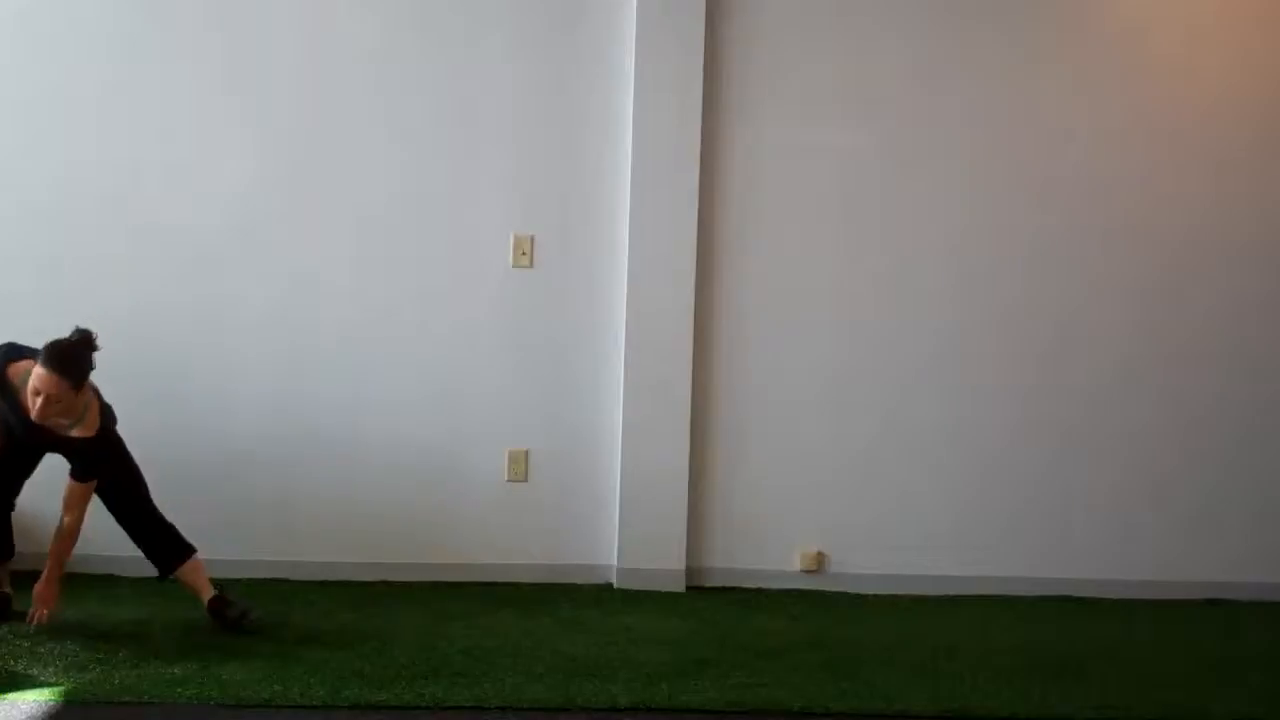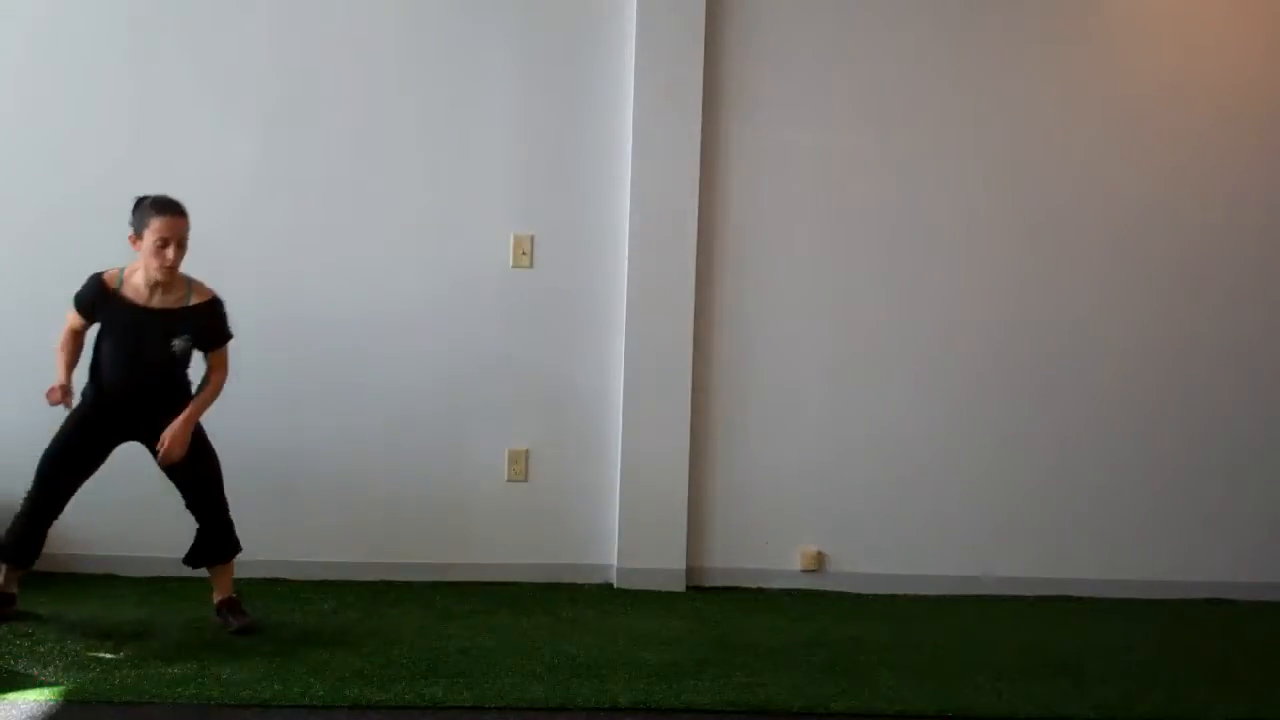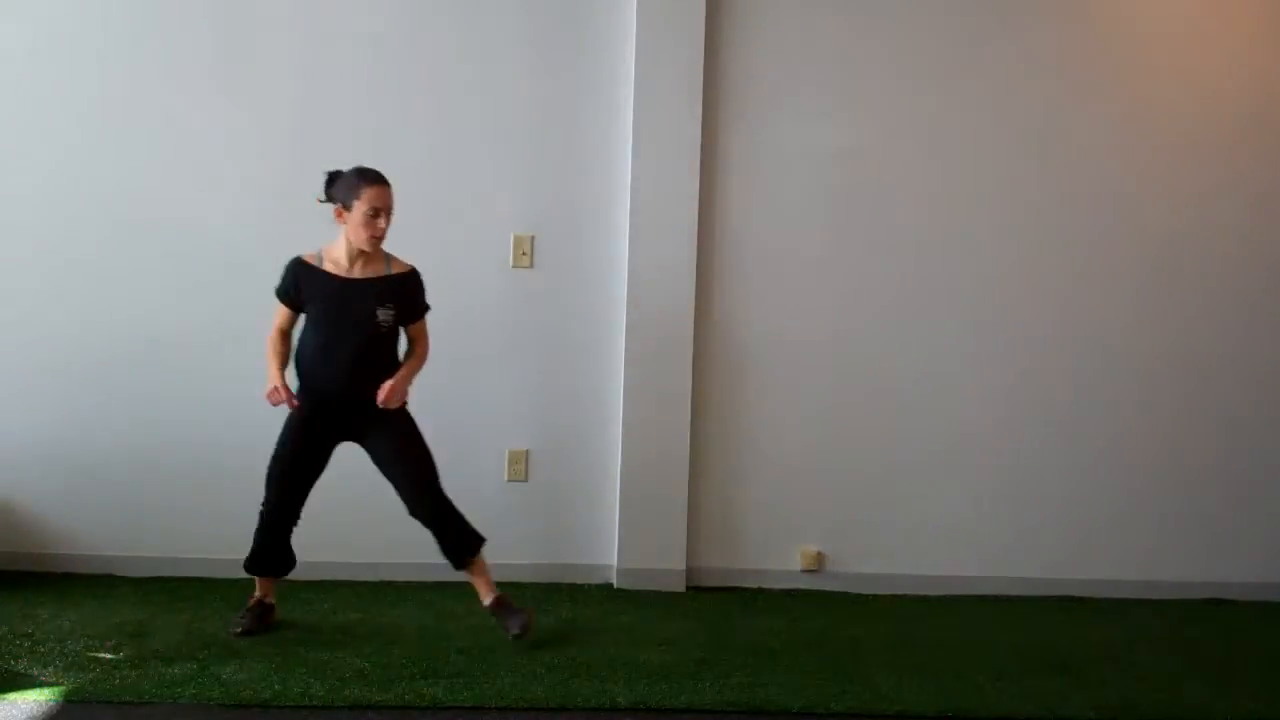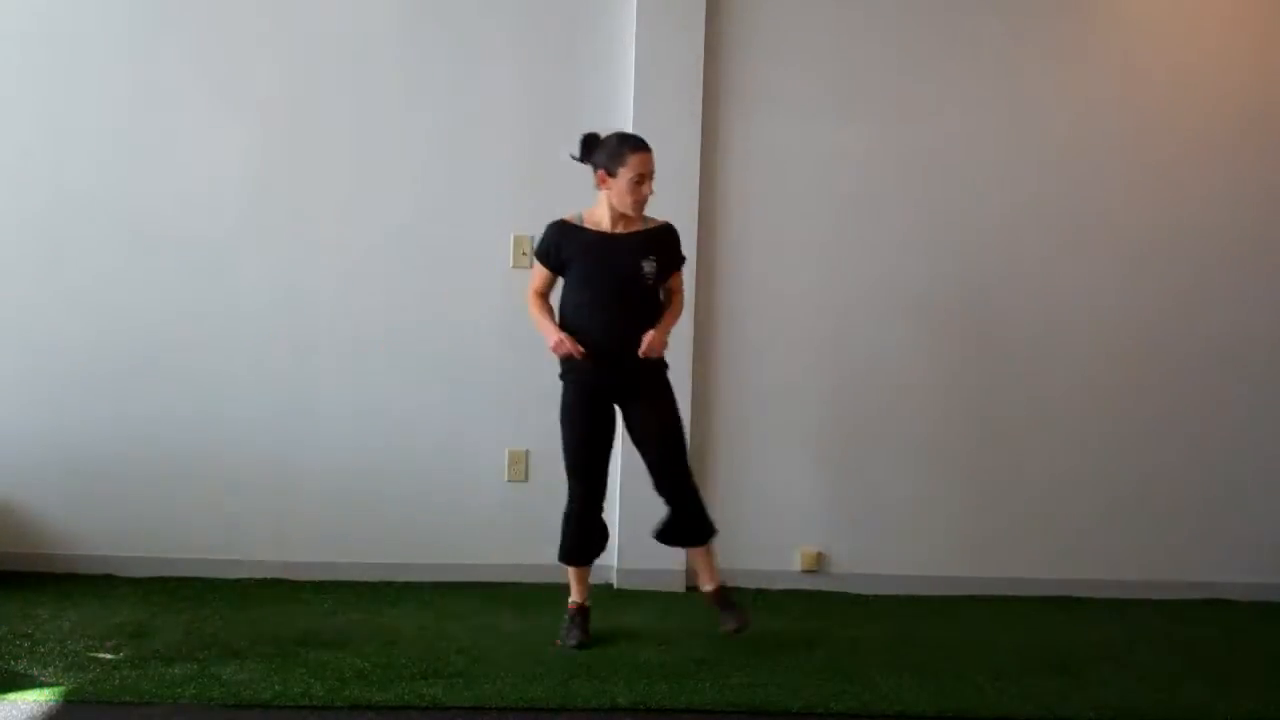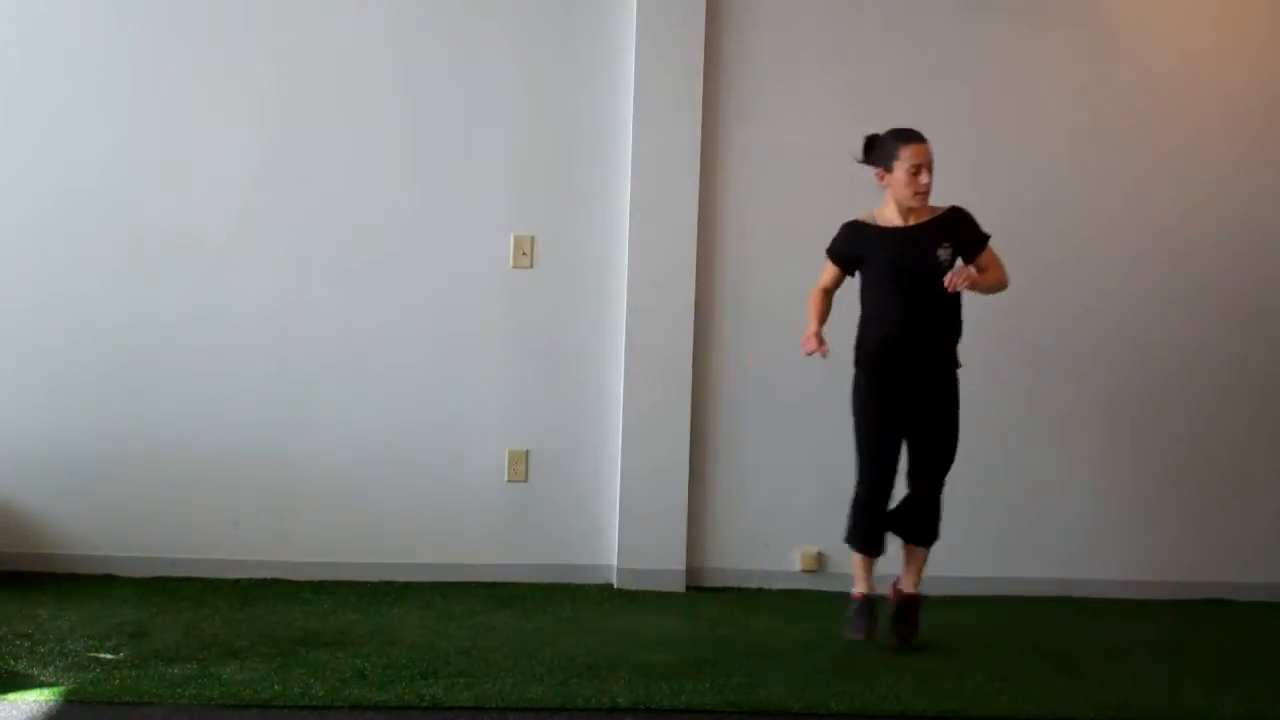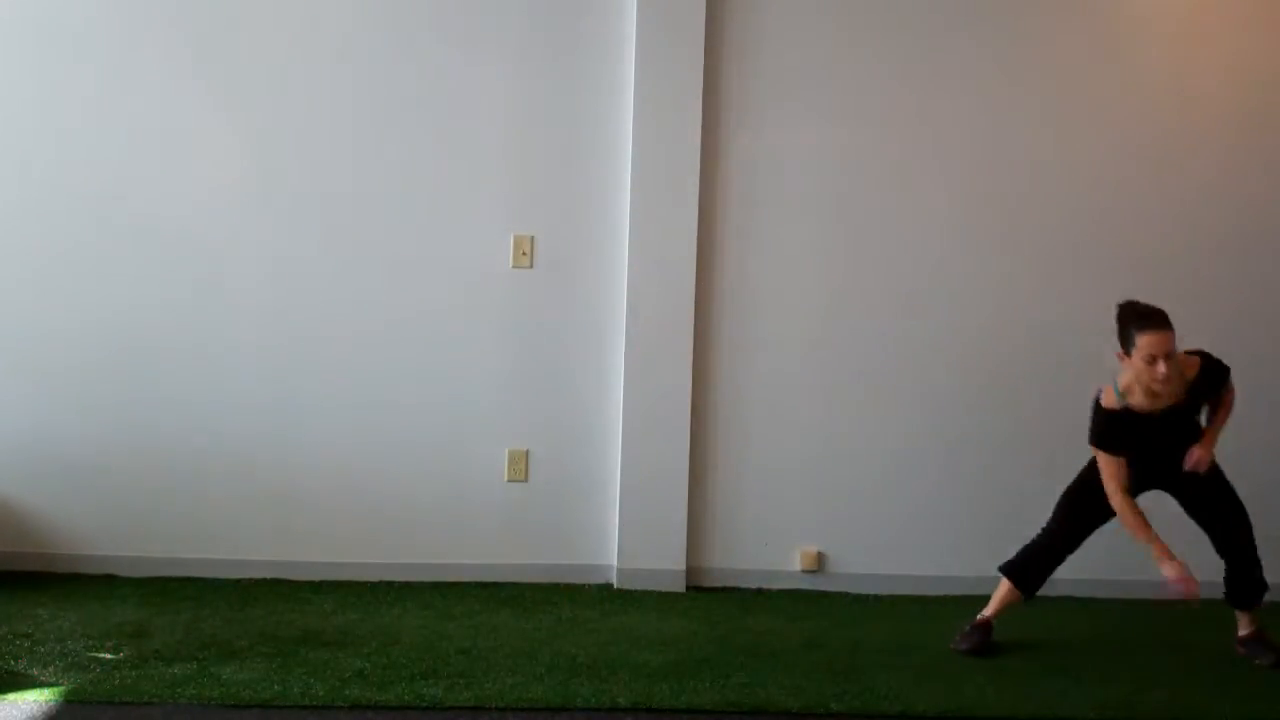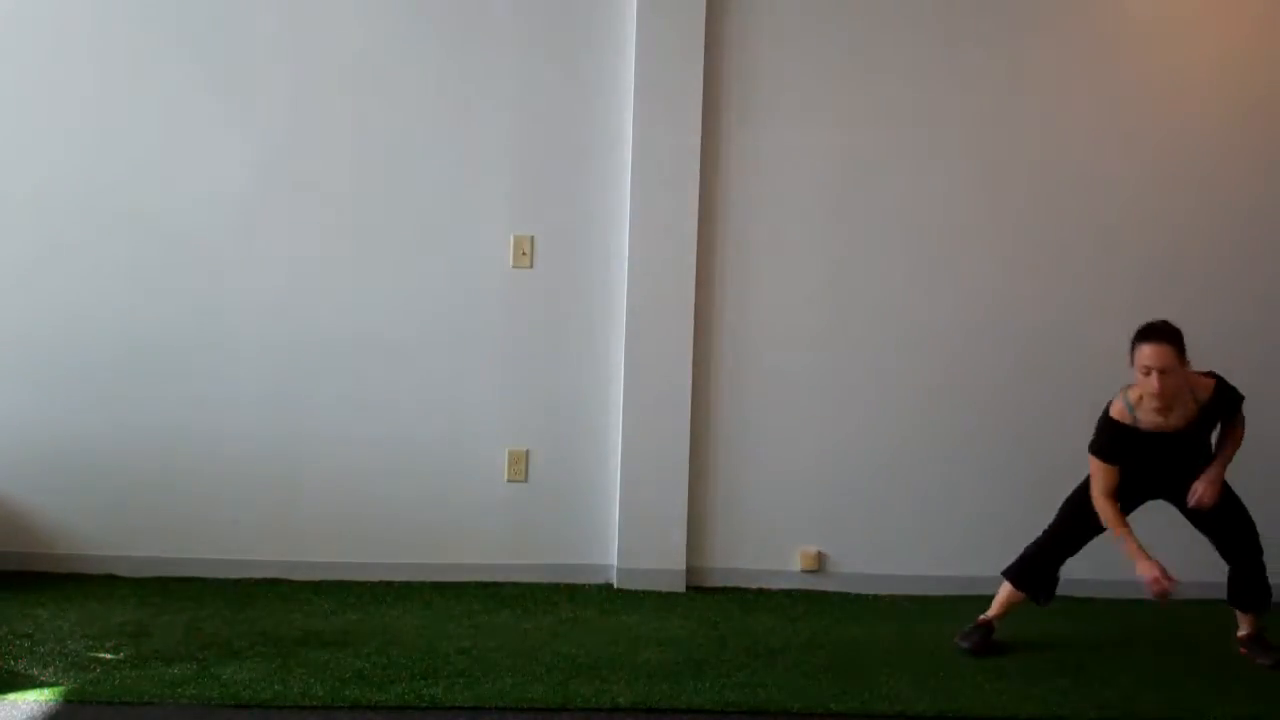
dt=0.5s
person 1, frame 1
left shoulder: (89, 431)
left elbow: (72, 515)
left wrist: (50, 580)
left hip: (78, 438)
left knee: (139, 514)
left ankle: (212, 598)
person 1, frame 2
left shoulder: (202, 306)
right shoulder: (104, 288)
left elbow: (218, 368)
right elbow: (73, 330)
left wrist: (185, 422)
right wrist: (63, 376)
left hip: (169, 414)
right hip: (105, 406)
left knee: (209, 499)
right knee: (46, 494)
left ankle: (225, 598)
person 1, frame 3
left shoulder: (402, 279)
right shoulder: (305, 271)
left elbow: (419, 342)
right elbow: (279, 331)
left wrist: (403, 378)
right wrist: (276, 378)
left hip: (379, 410)
right hip: (316, 409)
left knee: (430, 502)
right knee: (279, 506)
left ankle: (494, 599)
right ankle: (263, 602)
person 1, frame 4
left shoulder: (659, 237)
right shoulder: (566, 233)
left elbow: (675, 296)
right elbow: (535, 294)
left wrist: (663, 329)
right wrist: (552, 331)
left hip: (643, 375)
right hip: (583, 378)
left knee: (674, 478)
right knee: (586, 489)
left ankle: (712, 586)
right ankle: (578, 603)
person 1, frame 5
left shoulder: (954, 222)
right shoulder: (859, 234)
left elbow: (998, 277)
right elbow: (823, 288)
left wrist: (973, 278)
right wrist: (814, 327)
left hip: (936, 371)
right hip: (878, 371)
left knee: (928, 481)
right knee: (875, 478)
left ankle: (909, 588)
right ankle: (862, 593)
person 1, frame 6
left shoulder: (1200, 370)
right shoulder: (1111, 409)
left elbow: (1225, 394)
right elbow: (1117, 494)
left wrist: (1208, 440)
right wrist: (1164, 559)
left hip: (1187, 462)
right hip: (1128, 465)
left knee: (1237, 536)
right knee: (1058, 537)
left ankle: (1248, 632)
right ankle: (985, 620)
person 1, frame 7
left shoulder: (1214, 391)
right shoulder: (1119, 419)
left elbow: (1235, 425)
right elbow: (1102, 497)
left wrist: (1215, 472)
right wrist: (1140, 559)
left hip: (1191, 476)
right hip: (1128, 476)
left knee: (1243, 543)
right knee: (1058, 540)
left ankle: (1249, 634)
right ankle: (988, 620)
